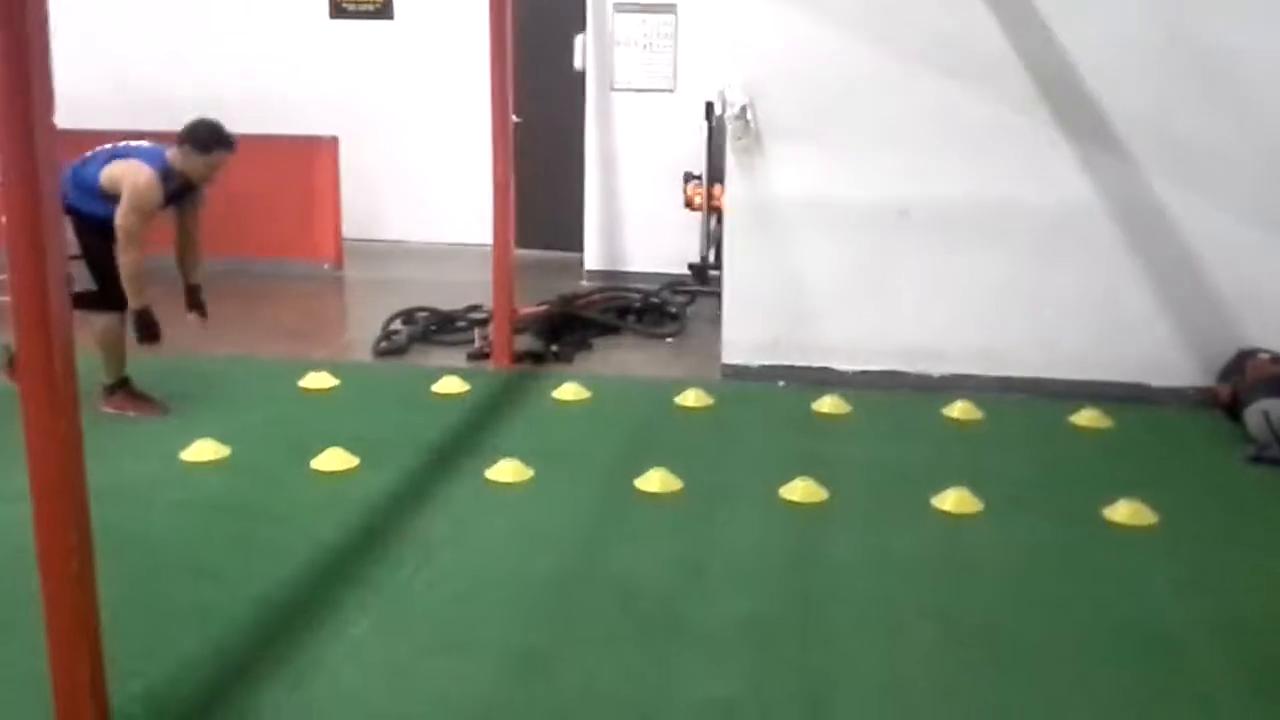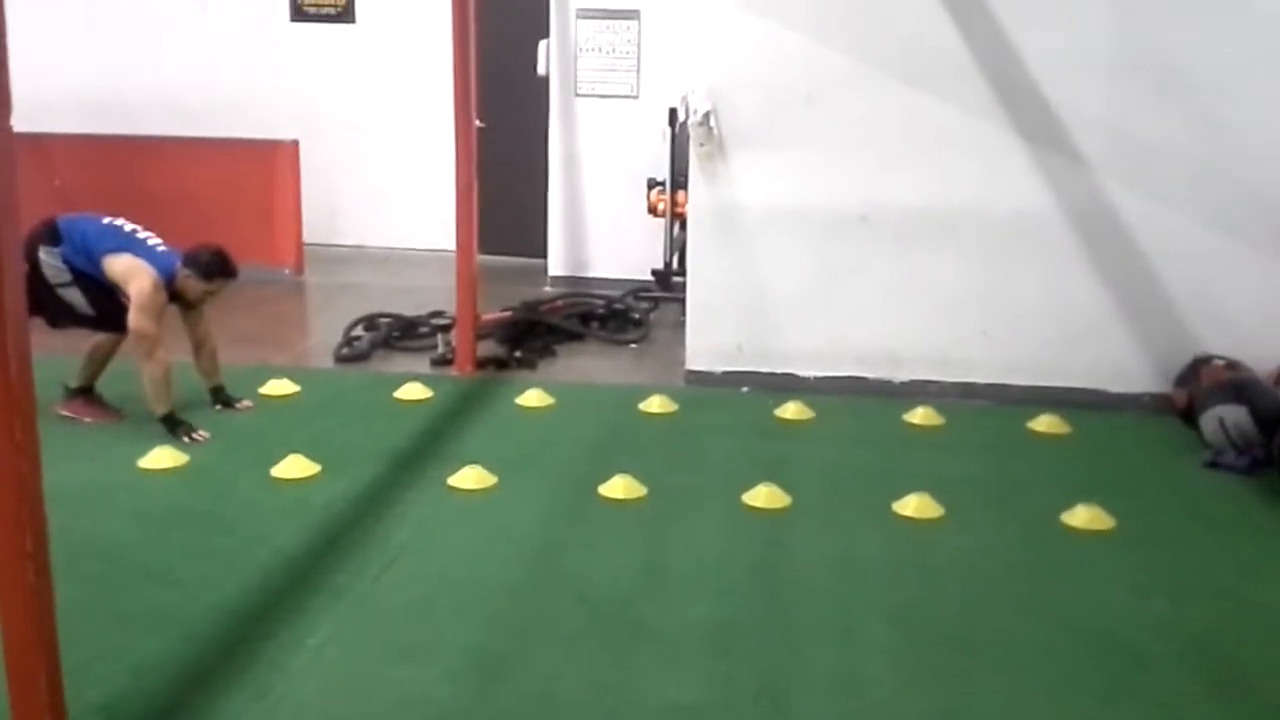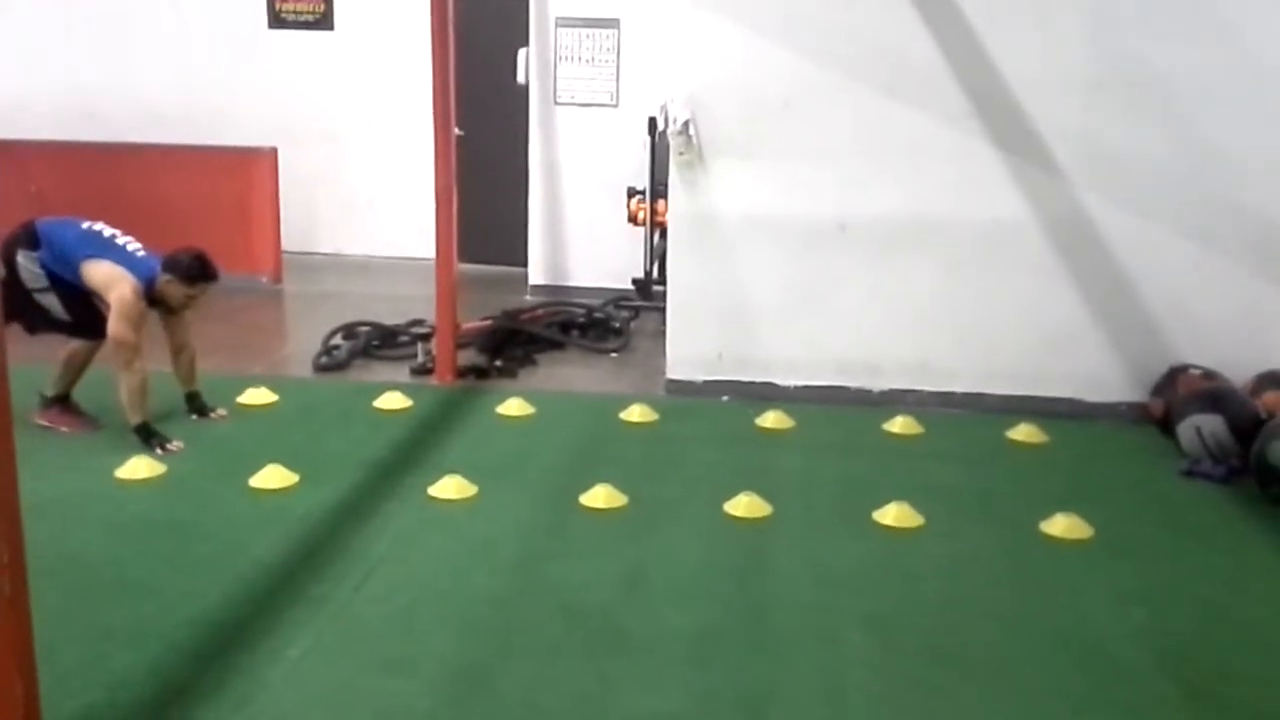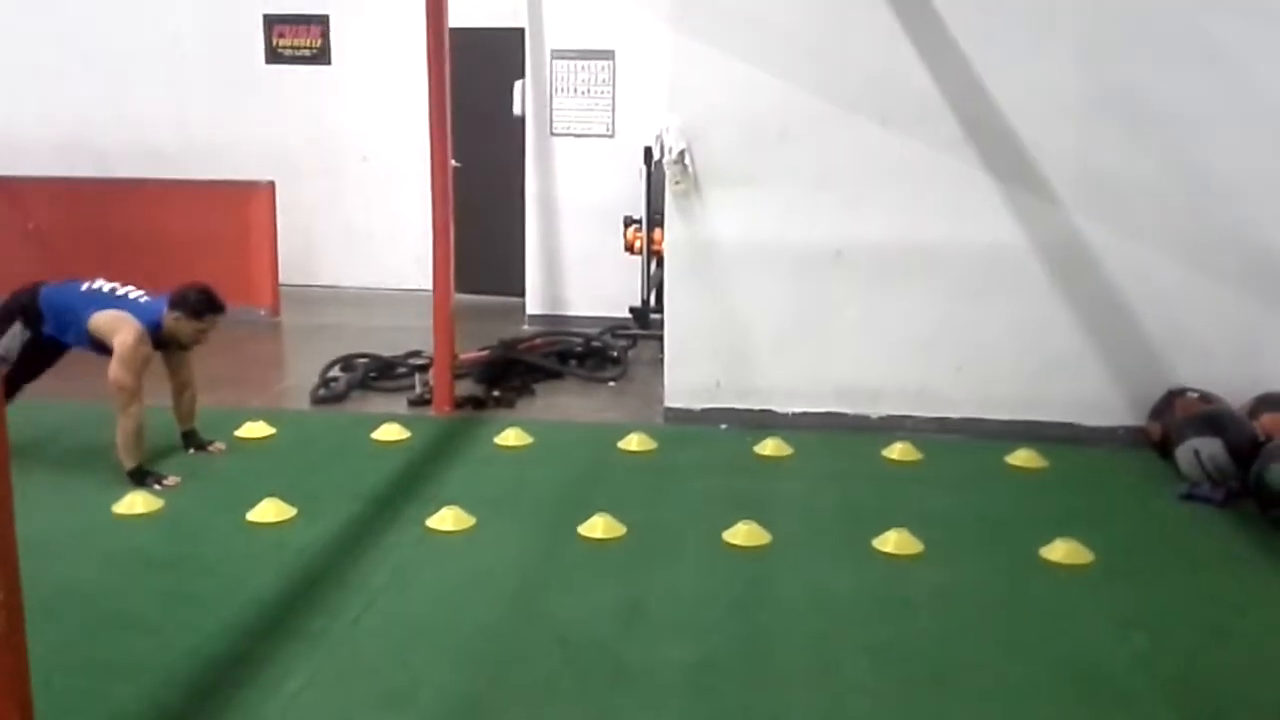
dt=1s
person 1, frame 1
left shoulder: (189, 180)
right shoulder: (145, 181)
left elbow: (188, 236)
right elbow: (130, 251)
left wrist: (193, 289)
right wrist: (142, 312)
left hip: (97, 215)
right hip: (65, 212)
right knee: (111, 298)
right ankle: (117, 390)
person 1, frame 2
left shoulder: (186, 277)
right shoulder: (149, 286)
left elbow: (202, 341)
right elbow: (151, 357)
left wrist: (218, 391)
right wrist: (170, 421)
left hip: (77, 241)
right hip: (51, 246)
right knee: (115, 325)
right ankle: (78, 396)
person 1, frame 3
left shoulder: (167, 280)
right shoulder: (130, 293)
left elbow: (182, 347)
right elbow: (129, 365)
left wrist: (194, 399)
right wrist: (144, 431)
left hip: (58, 247)
right hip: (29, 249)
right knee: (91, 332)
right ankle: (54, 405)
person 1, frame 4
left shoulder: (171, 319)
right shoulder: (134, 336)
left elbow: (184, 384)
right elbow: (128, 408)
left wrist: (190, 435)
right wrist: (136, 472)
left hip: (64, 308)
right hip: (32, 312)
